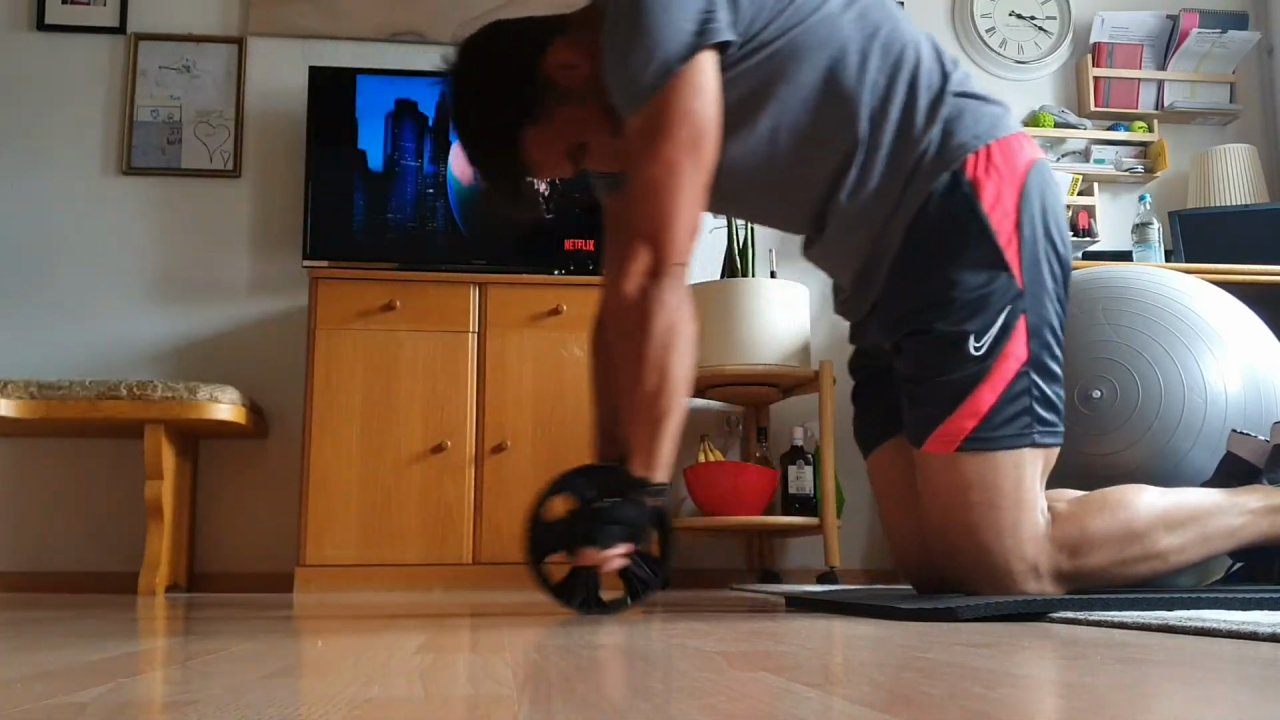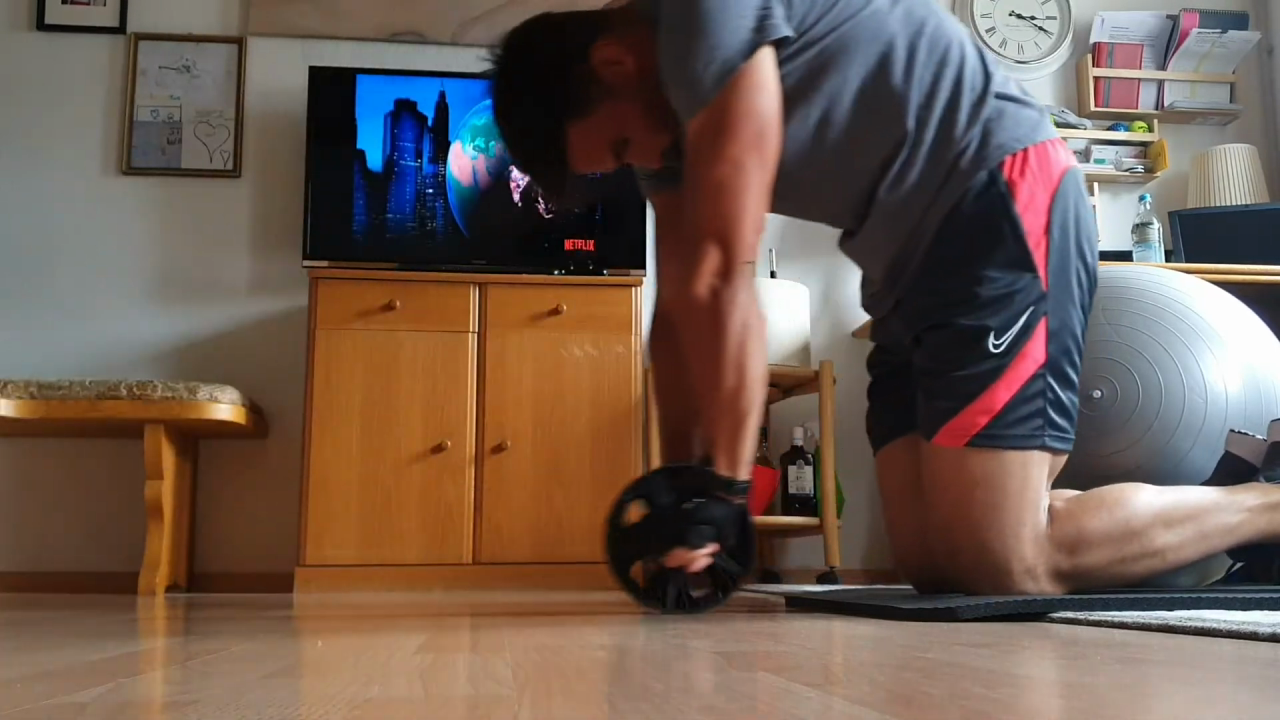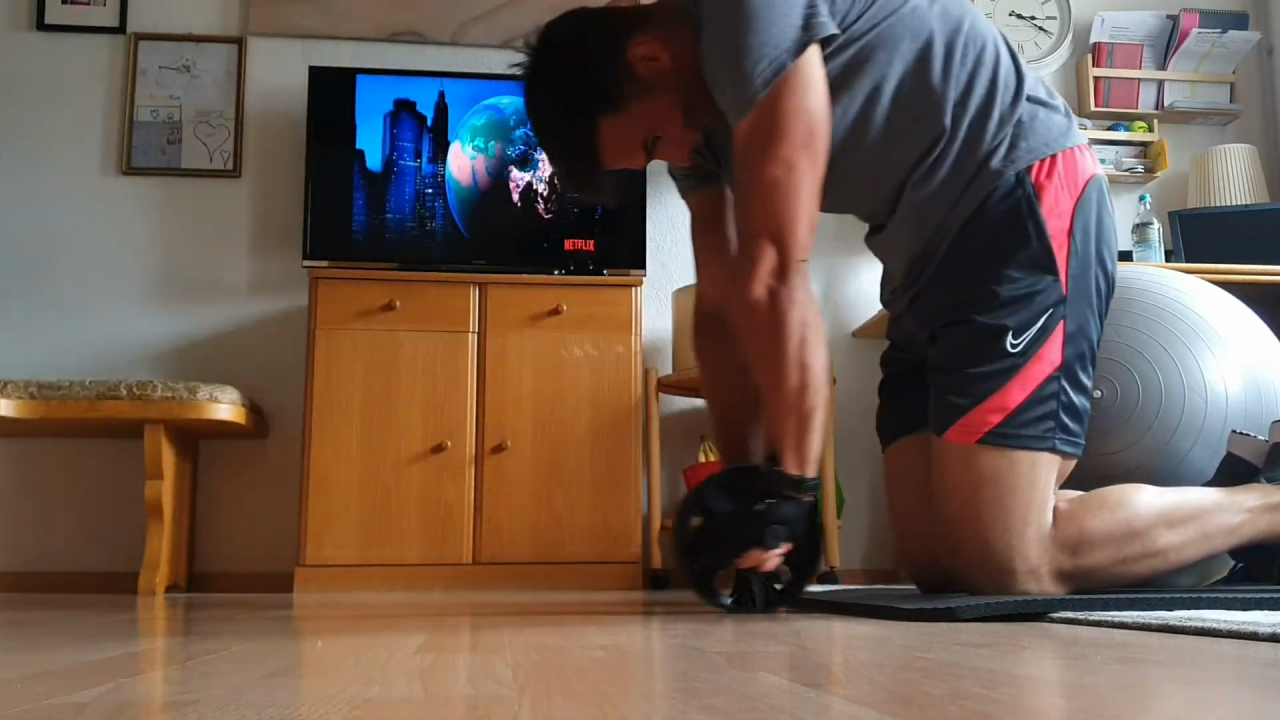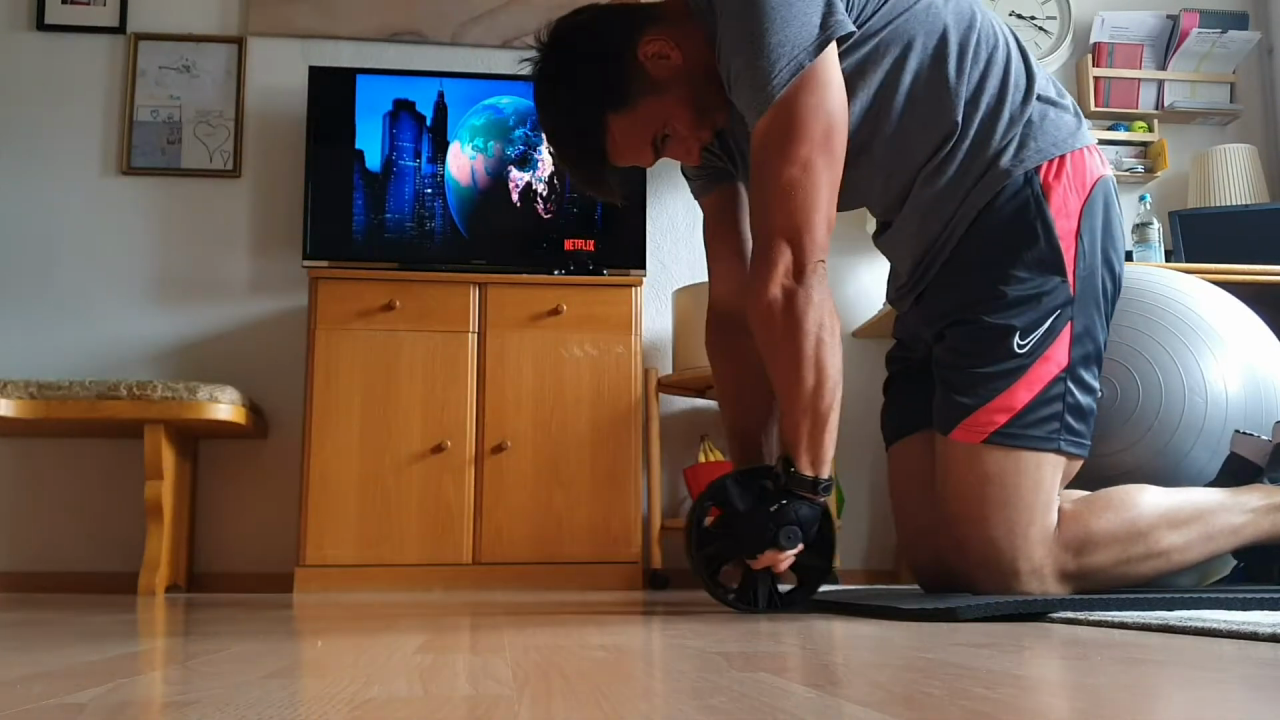
dt=0.2s
person 1, frame 1
right shoulder: (627, 117)
left elbow: (655, 277)
right elbow: (628, 304)
left wrist: (641, 493)
left hip: (972, 200)
right hip: (890, 261)
left knee: (1006, 567)
right knee: (933, 564)
person 1, frame 2
right shoulder: (670, 109)
left elbow: (720, 276)
right elbow: (679, 307)
left hip: (1004, 203)
right hip: (916, 256)
left knee: (1003, 567)
right knee: (933, 562)
person 1, frame 3
right shoulder: (702, 113)
left elbow: (774, 275)
right elbow: (720, 305)
left wrist: (790, 488)
right hip: (935, 255)
left knee: (1005, 564)
right knee: (935, 562)
person 1, frame 4
right shoulder: (711, 107)
left elbow: (792, 275)
right elbow: (734, 305)
left wrist: (805, 488)
left knee: (1008, 567)
right knee: (939, 563)
